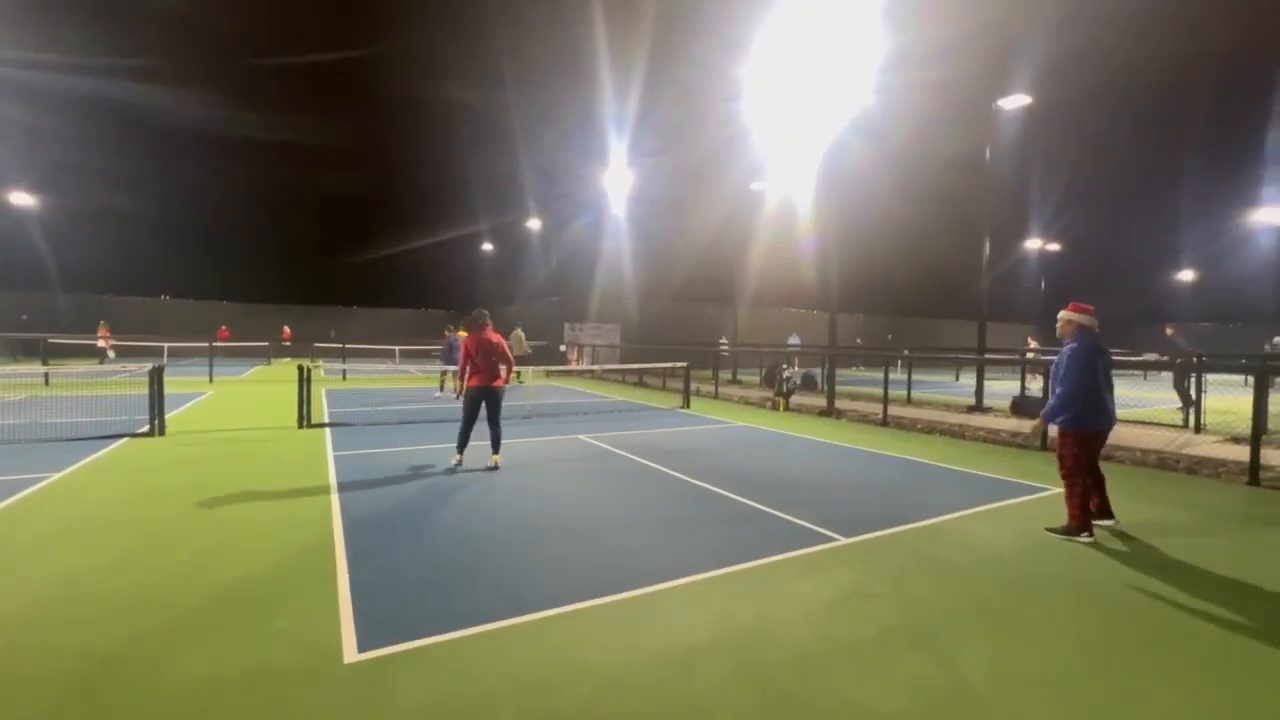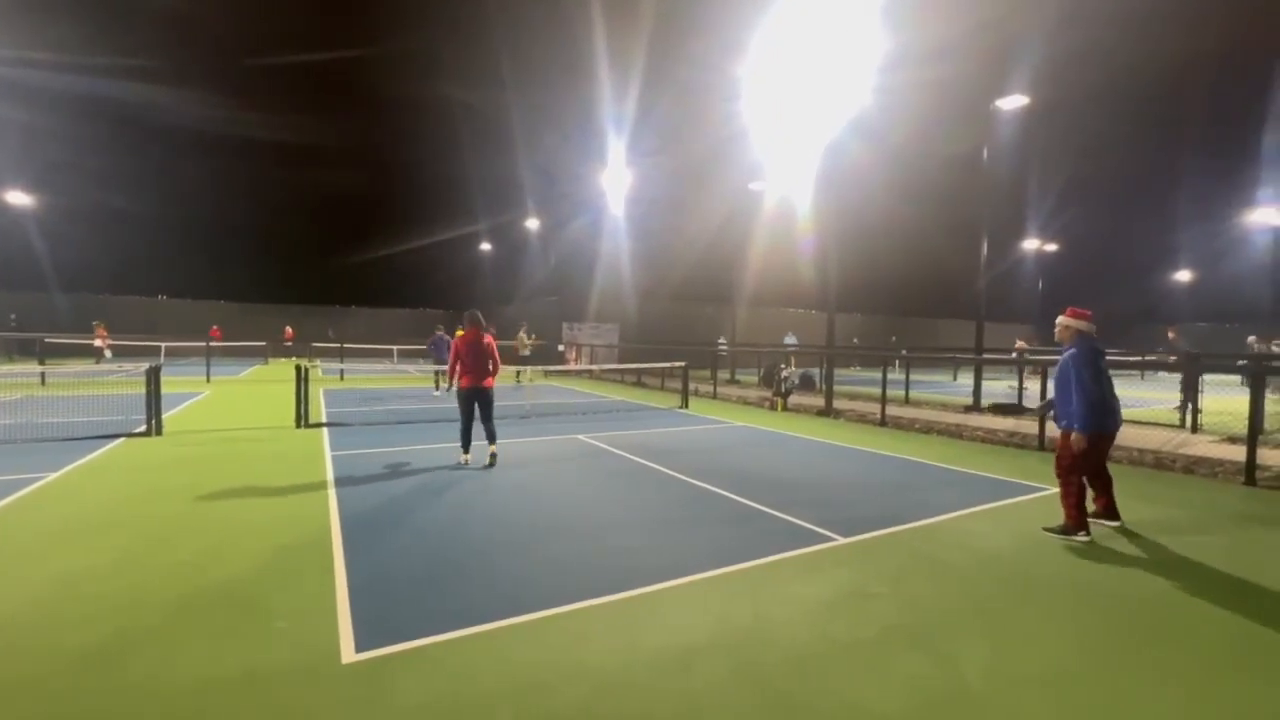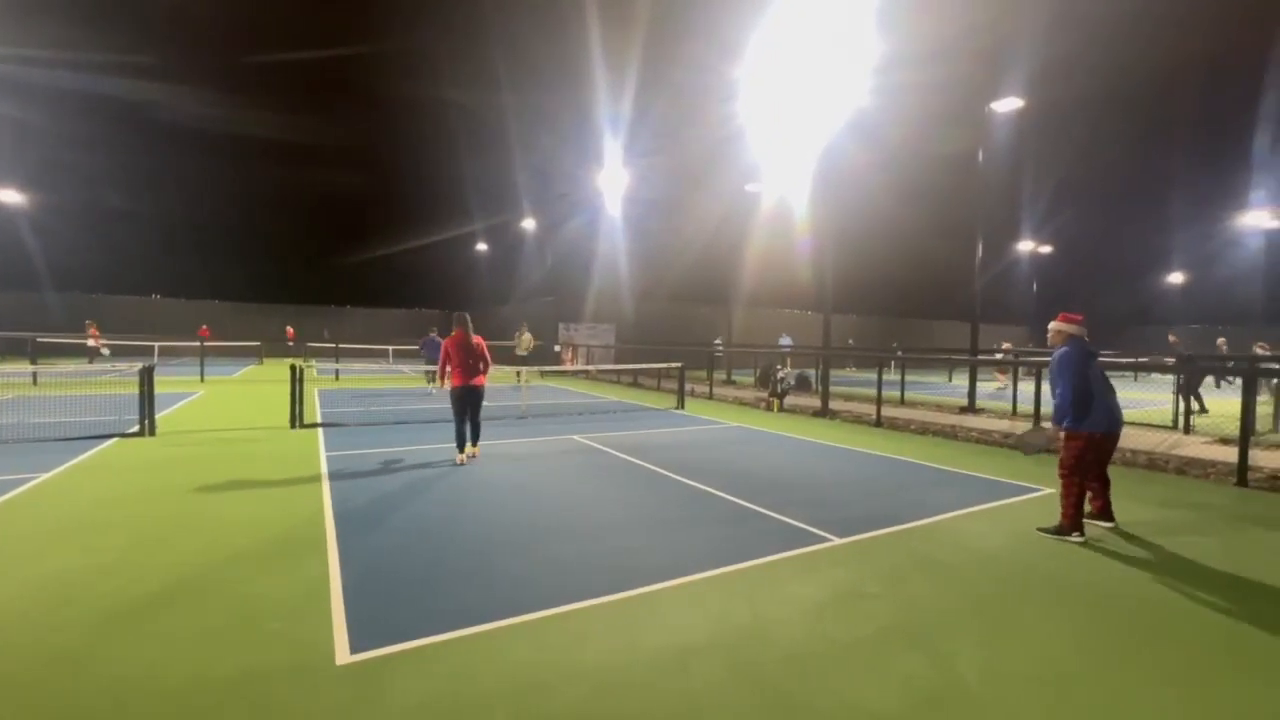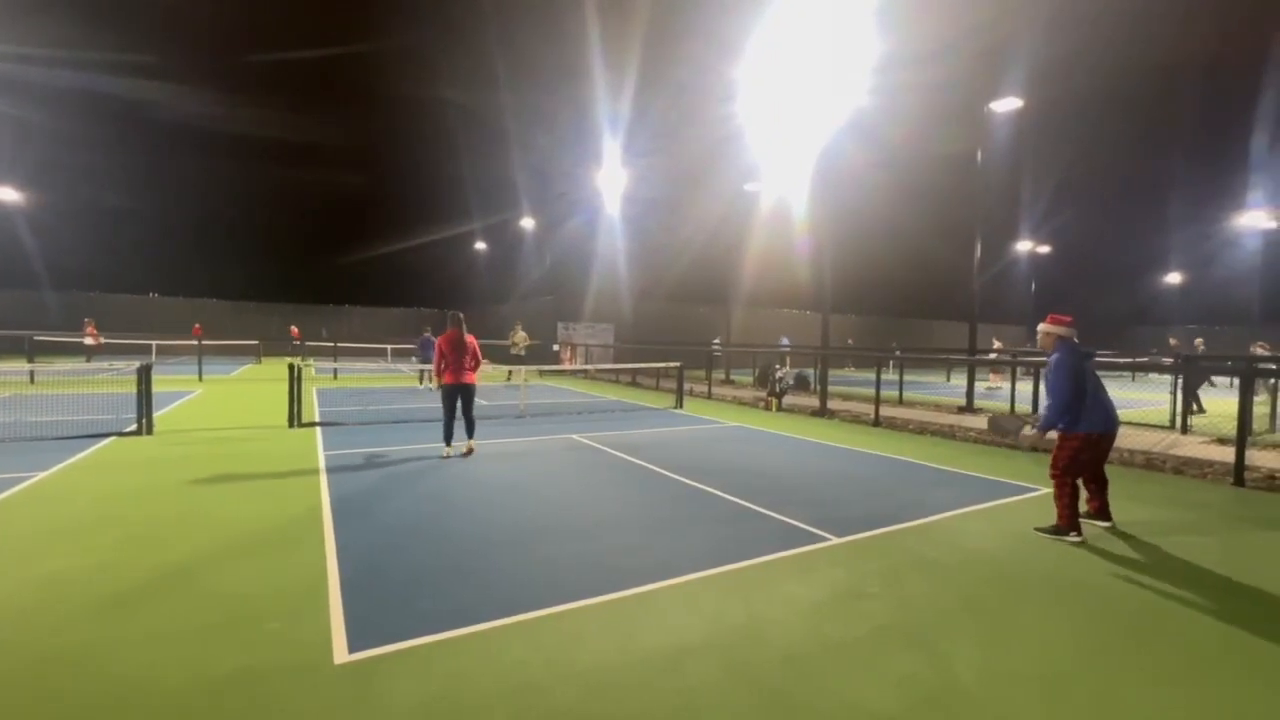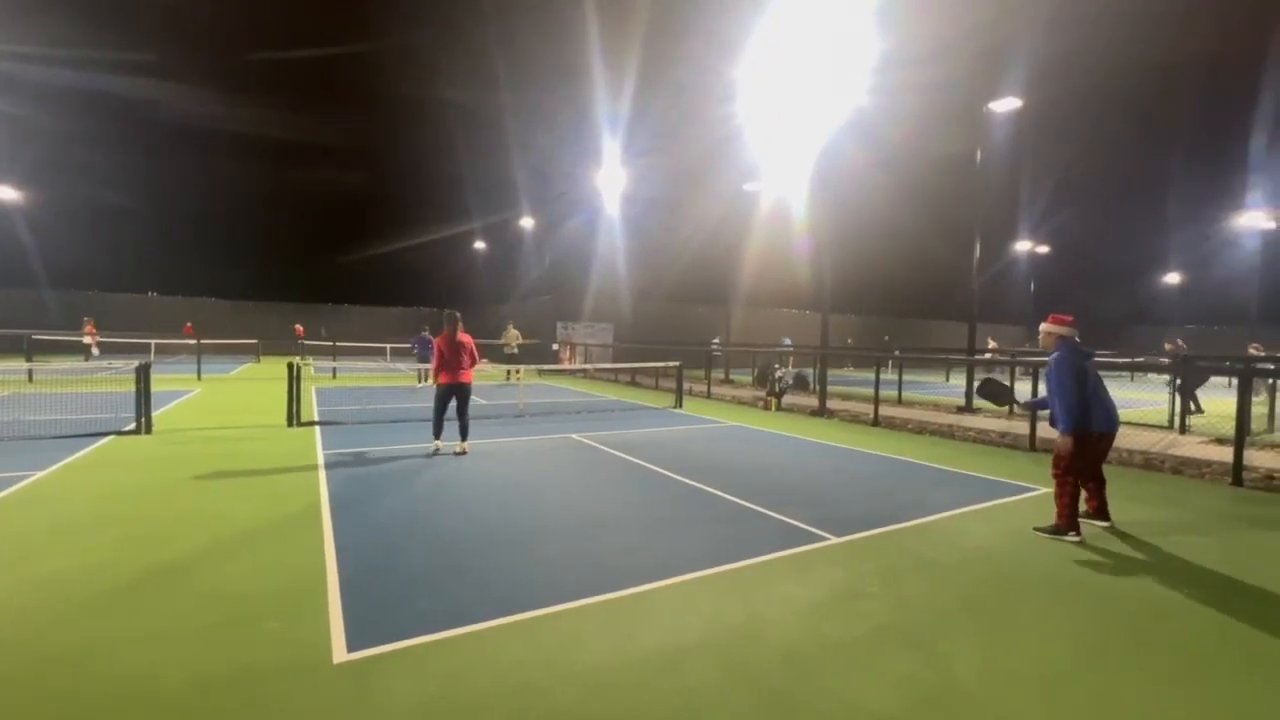
dt=0.4s
person 1, frame 1
left shoulder: (1075, 351)
right shoulder: (1095, 350)
left elbow: (1067, 392)
left wrist: (1045, 417)
left hip: (1078, 424)
right hip: (1098, 420)
left knee: (1073, 473)
right knee: (1088, 468)
left ankle: (1080, 527)
right ankle: (1102, 512)
person 1, frame 2
left shoulder: (1076, 355)
right shoulder: (1088, 352)
left elbow: (1084, 395)
left wrist: (1080, 429)
right wrist: (1050, 405)
left hip: (1086, 427)
right hip: (1104, 422)
left knee: (1068, 472)
right knee: (1095, 468)
left ankle: (1076, 526)
right ankle: (1108, 512)
person 1, frame 3
left shoulder: (1064, 355)
right shoulder: (1083, 356)
left elbow: (1066, 393)
left wrist: (1057, 421)
right wrist: (1063, 419)
left hip: (1087, 426)
right hip: (1108, 422)
left knee: (1071, 473)
right knee: (1094, 470)
left ankle: (1071, 527)
right ankle: (1102, 512)
person 1, frame 4
left shoulder: (1060, 360)
right shoulder: (1074, 357)
left elbow: (1060, 401)
left wrist: (1041, 429)
right wrist: (1046, 422)
left hip: (1083, 428)
right hip: (1103, 423)
left knee: (1062, 473)
right knee: (1092, 470)
left ankle: (1068, 527)
right ankle: (1100, 512)
person 1, frame 5
left shoulder: (1060, 359)
right shoulder: (1074, 356)
left elbow: (1067, 398)
left wrist: (1066, 431)
right wrist: (1033, 404)
left hip: (1087, 427)
right hip: (1103, 423)
left knee: (1065, 472)
right knee: (1089, 469)
left ankle: (1067, 526)
right ankle: (1098, 512)
